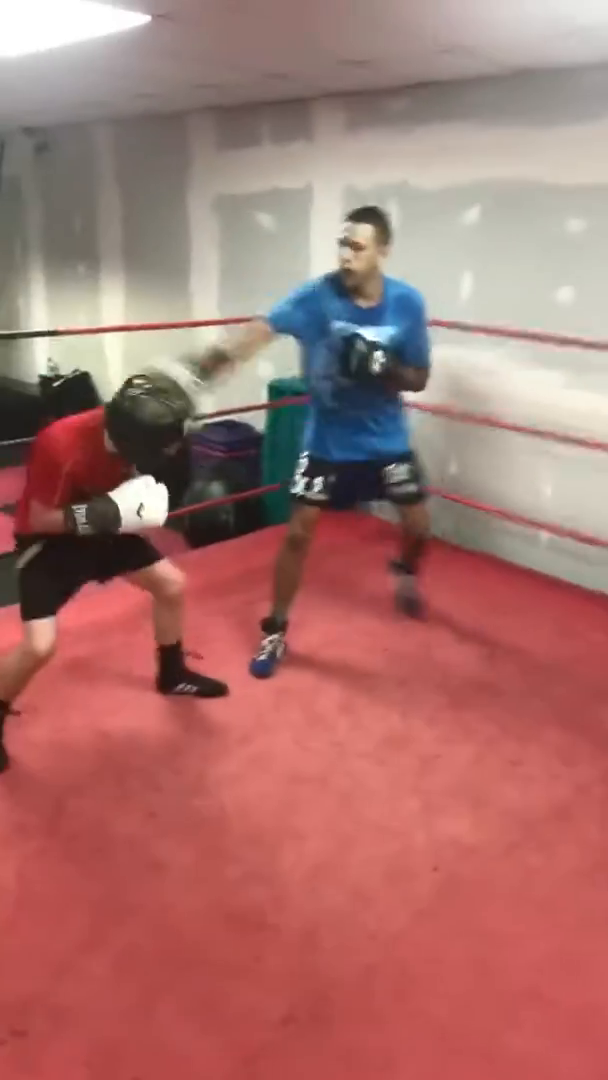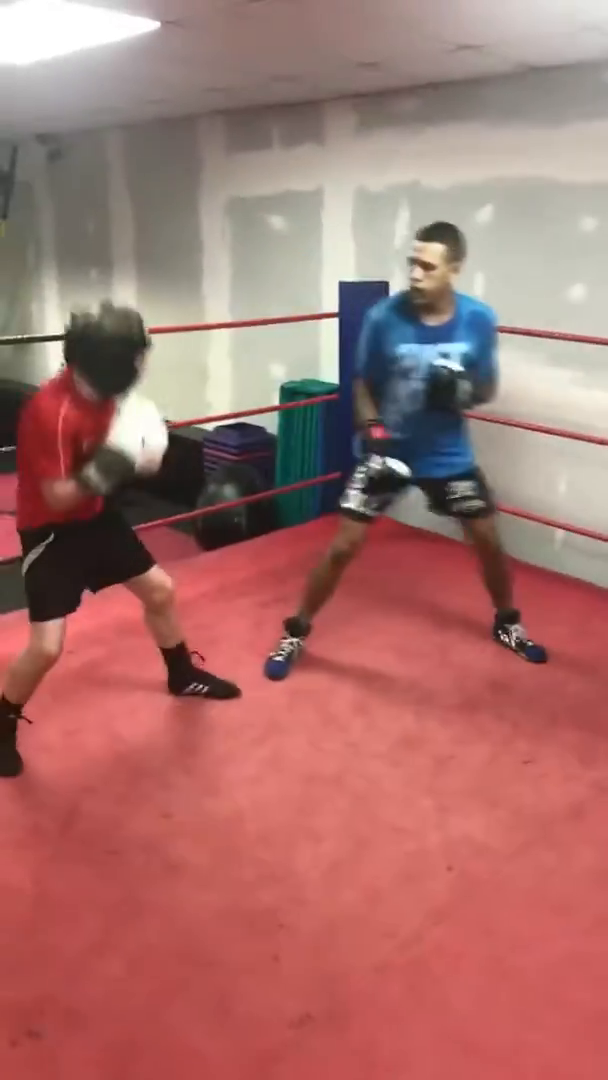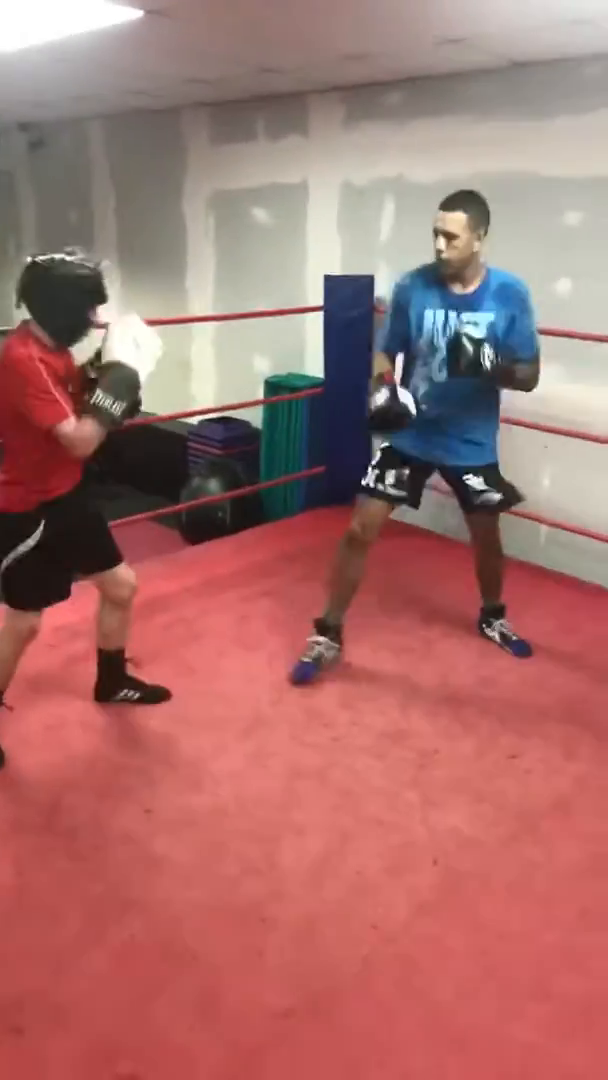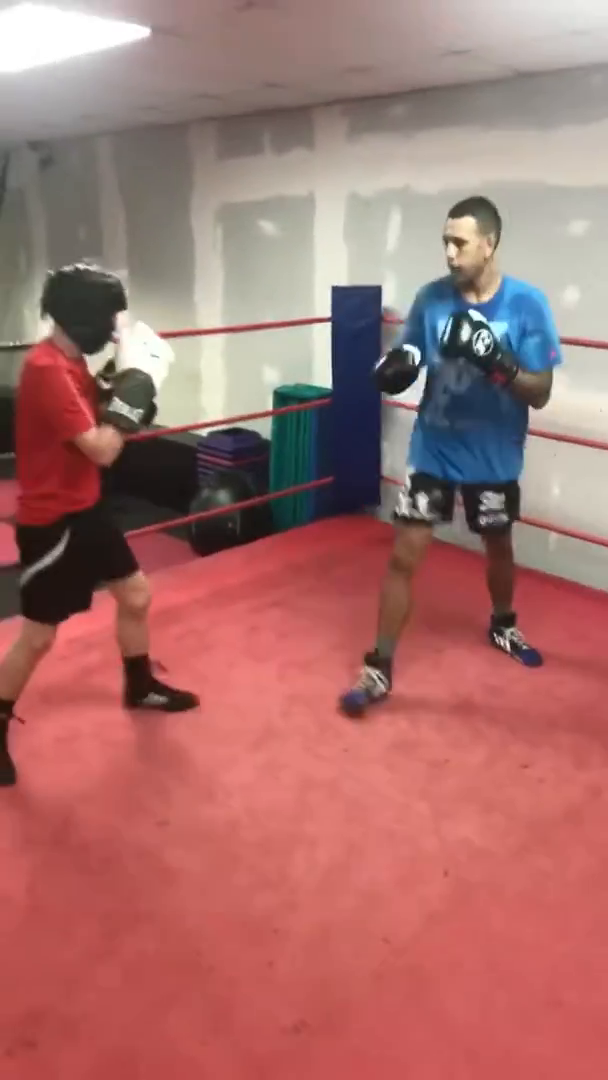
dt=0.2s
person 1, frame 1
left shoulder: (408, 304)
right shoulder: (315, 295)
left elbow: (419, 378)
right elbow: (259, 331)
left wrist: (386, 369)
right wrist: (206, 366)
left hip: (385, 436)
right hip: (327, 436)
left knee: (417, 526)
right knee: (299, 535)
left ankle: (405, 572)
right ankle: (276, 631)
person 1, frame 2
left shoulder: (478, 321)
right shoulder: (384, 317)
left elbow: (486, 387)
right elbow: (364, 384)
left wrist: (468, 391)
right wrist: (375, 437)
left hip: (449, 453)
right hip: (392, 451)
left knee: (489, 541)
right knee: (344, 546)
left ankle: (507, 624)
right ankle: (296, 633)
person 1, frame 3
left shoulder: (510, 294)
right shoulder: (411, 287)
left elbow: (528, 376)
right elbow: (384, 353)
left wrist: (492, 365)
right wrist: (384, 391)
left hip: (471, 442)
right hip: (406, 435)
left knee: (486, 536)
right knee: (361, 530)
left ankle: (493, 618)
right ankle: (327, 635)
person 1, frame 4
left shoulder: (527, 303)
right shoulder: (430, 299)
left elbow: (540, 392)
right elbow: (406, 362)
left wrist: (495, 362)
right wrist: (392, 368)
left hip: (495, 457)
right hip: (432, 451)
left knee: (499, 551)
right knee: (404, 556)
left ankle: (502, 625)
right ankle: (379, 667)
person 2, frame 1
left shoulder: (125, 432)
right shoulder: (62, 445)
right elbow: (40, 518)
right wrist: (106, 514)
left hip: (102, 523)
right hip: (49, 537)
left knee: (171, 583)
right knee: (40, 644)
left ankle: (172, 674)
person 2, frame 2
left shoulder: (99, 390)
right shoulder: (51, 411)
right elbow: (55, 497)
left wrist: (124, 452)
right wrist: (115, 463)
left hip: (97, 515)
right hip: (53, 530)
left knee: (160, 590)
right knee: (47, 645)
left ankle: (183, 674)
person 2, frame 3
left shoulder: (49, 346)
left elbow: (73, 400)
right elbow: (81, 441)
left wrist: (102, 373)
right wrist: (121, 380)
left hip: (67, 496)
left knee: (122, 587)
left ankle: (111, 681)
person 2, frame 4
left shoulder: (67, 361)
right shoulder: (48, 370)
left elbow: (96, 418)
right elbow: (103, 449)
left wrist: (119, 383)
right wrist: (137, 384)
left hip: (86, 509)
right hip: (52, 522)
left knee: (135, 595)
left ankle: (139, 686)
